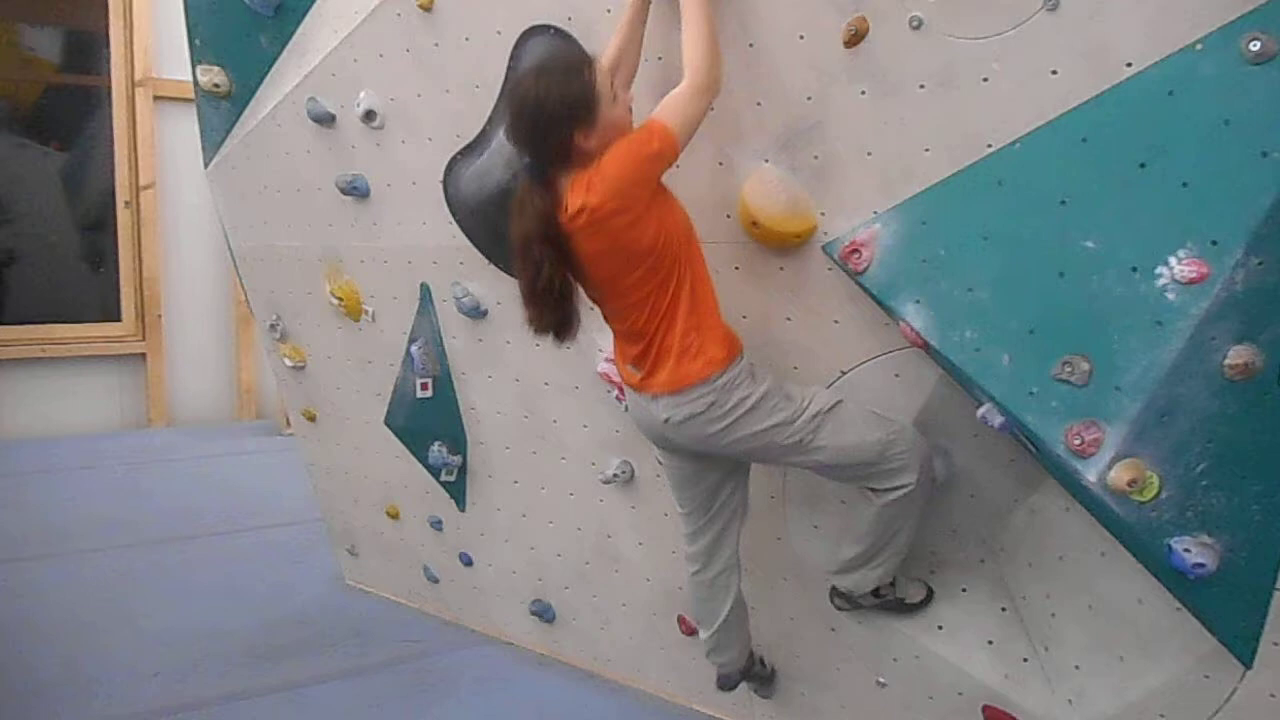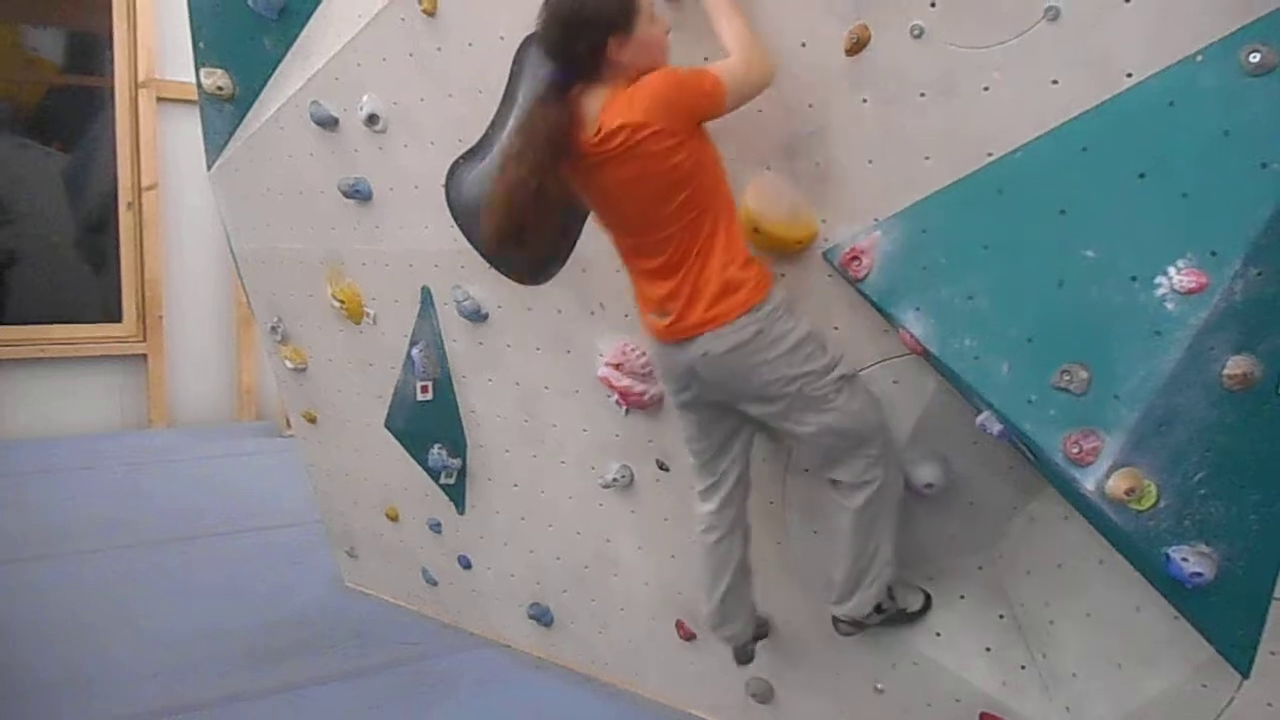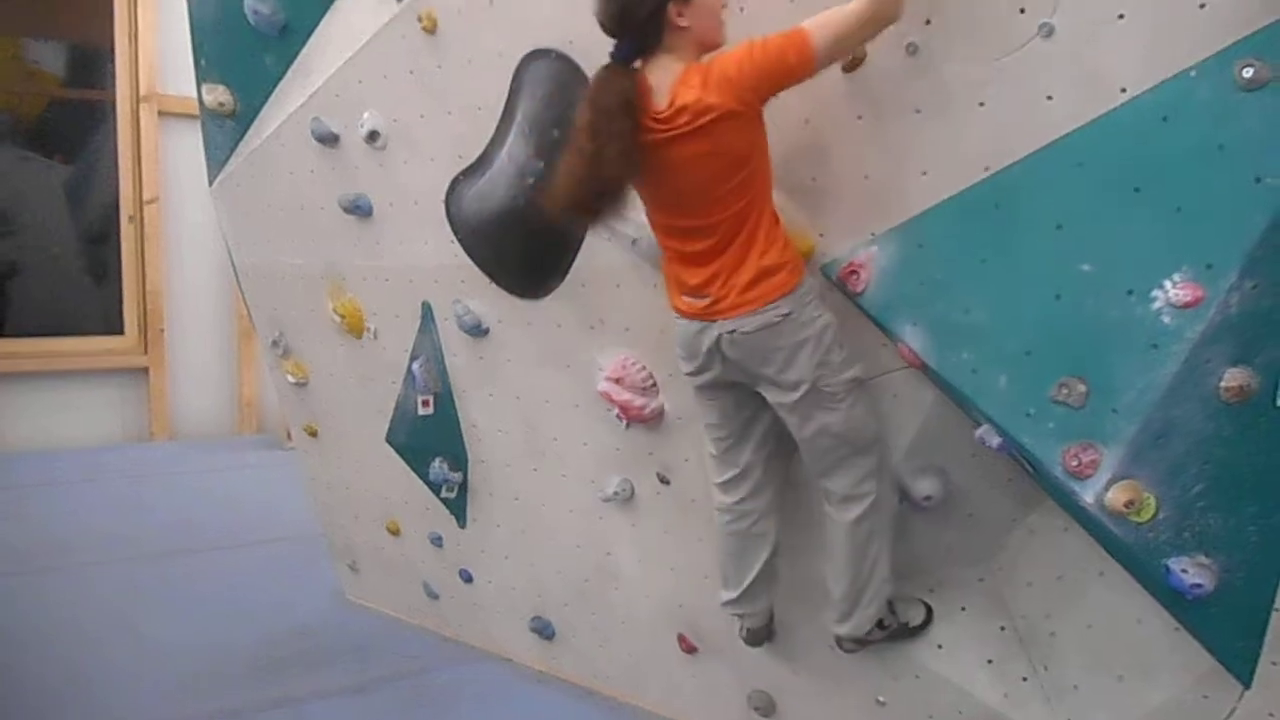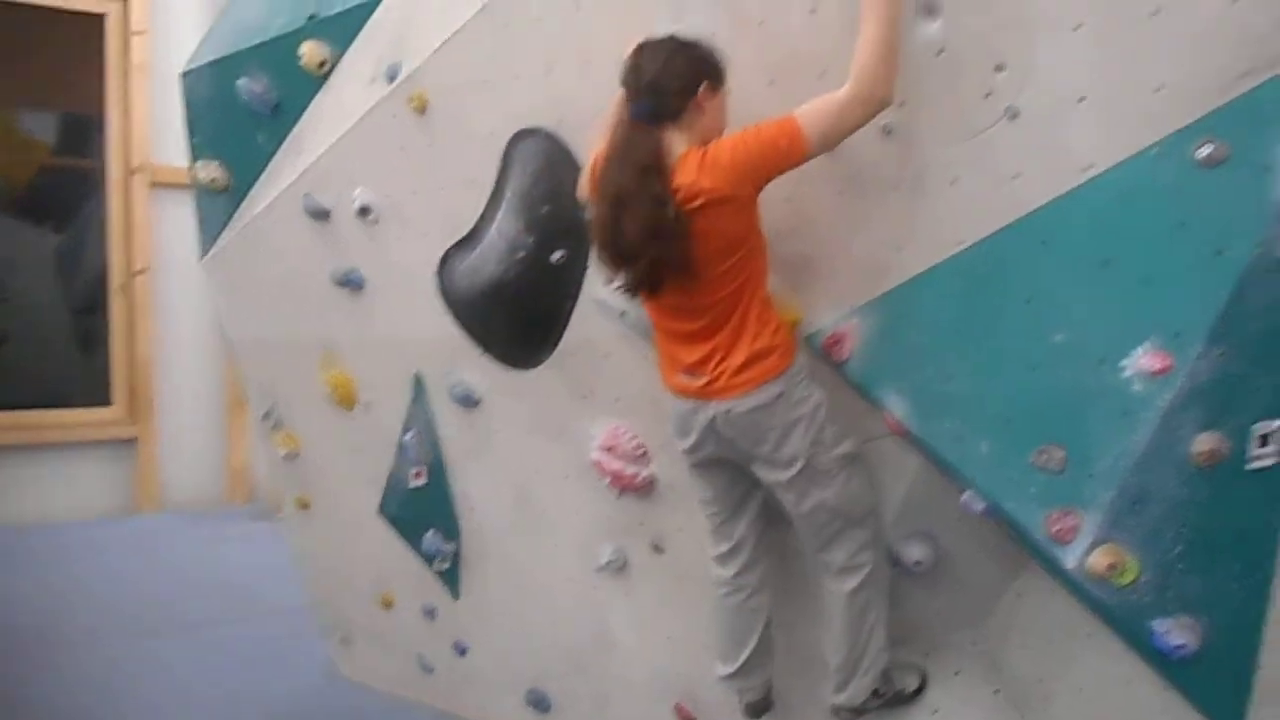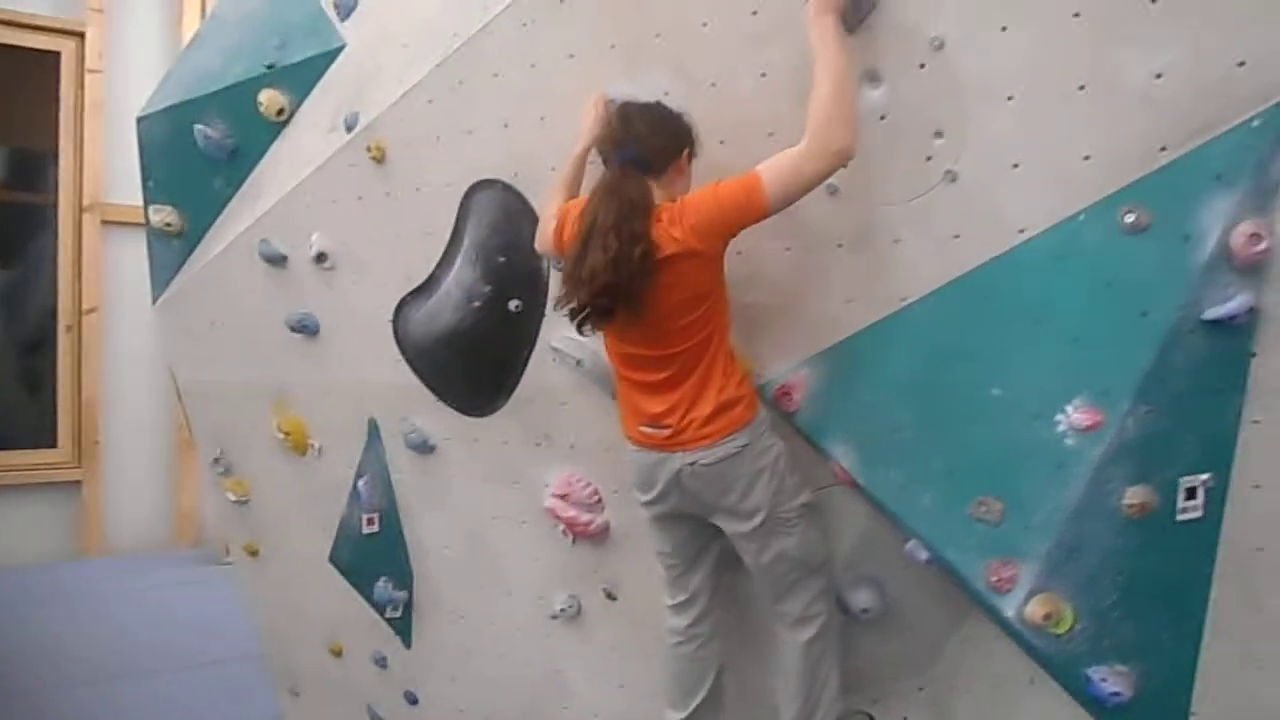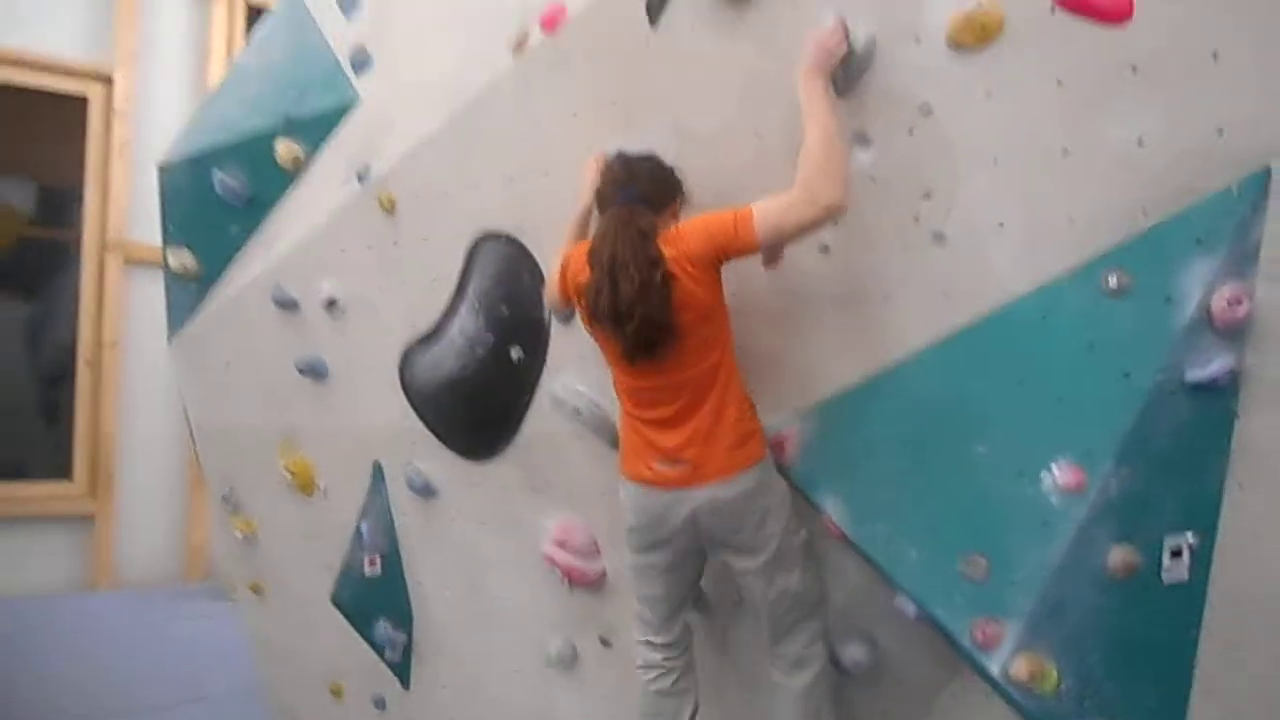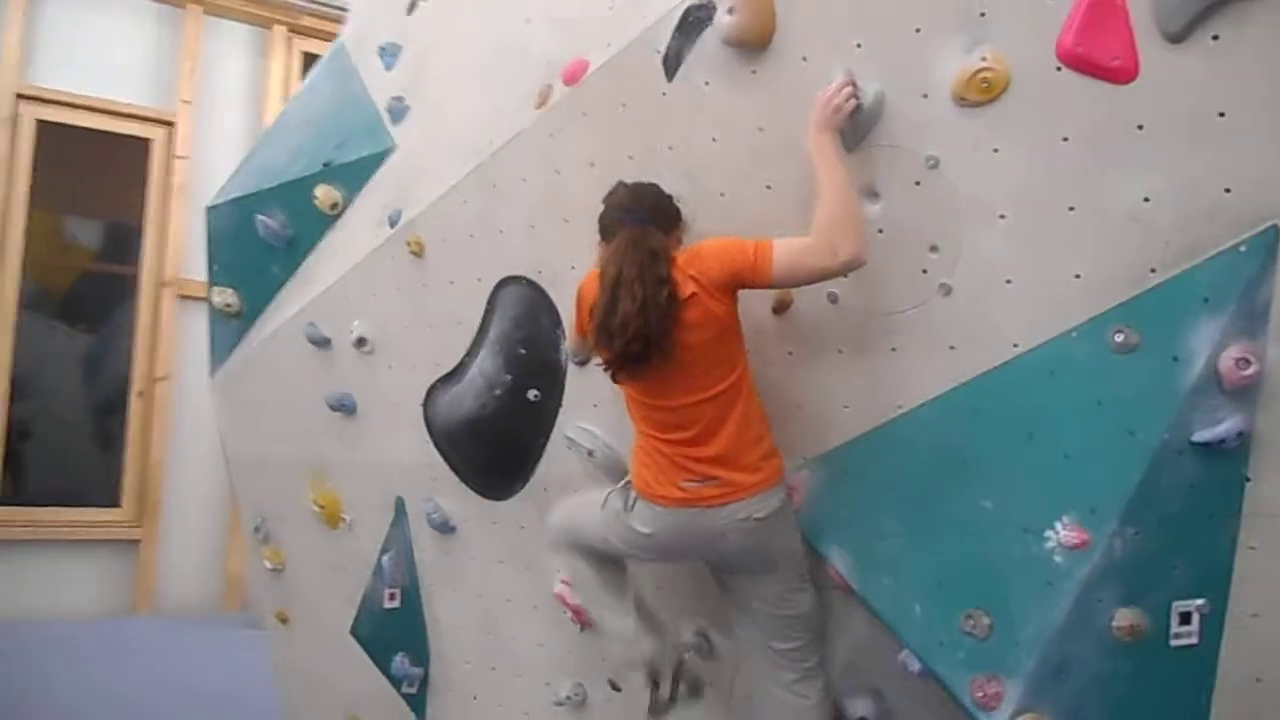
dt=0.3s
person 1, frame 1
left shoulder: (548, 195)
right shoulder: (613, 180)
left elbow: (604, 82)
right elbow: (700, 82)
left hip: (656, 405)
right hip: (714, 393)
left knee: (708, 538)
right knee: (903, 458)
left ankle: (729, 661)
right ankle: (862, 581)
person 1, frame 2
left shoulder: (563, 127)
right shoulder: (656, 102)
right elbow: (754, 67)
left hip: (676, 347)
right hip: (745, 330)
left knee: (718, 491)
right knee: (868, 456)
left ankle: (734, 628)
right ankle: (861, 600)
person 1, frame 3
left shoulder: (611, 96)
right shoulder: (728, 82)
left hip: (695, 330)
right hip: (772, 317)
left knee: (738, 479)
right knee: (852, 473)
left ankle: (748, 612)
right ankle: (862, 617)
person 1, frame 4
left shoulder: (621, 178)
right shoulder: (728, 166)
right elbow: (868, 92)
left wrist: (631, 103)
left hip: (693, 409)
right hip: (769, 397)
left knee: (733, 552)
right knee: (849, 544)
person 1, frame 5
left shoulder: (584, 227)
right shoulder: (698, 220)
left elbow: (546, 235)
right elbow: (831, 146)
left wrist: (584, 146)
left hip: (651, 461)
right hip: (729, 451)
left knee: (686, 602)
right knee: (802, 601)
person 1, frame 6
left shoulder: (584, 269)
right shoulder: (694, 246)
right elbow: (823, 196)
left wrist: (585, 199)
right wrist: (813, 81)
left hip: (650, 497)
right hip: (738, 488)
left knee: (660, 643)
right knee: (798, 646)
person 1, frame 7
left shoulder: (596, 292)
right shoulder: (711, 264)
right elbow: (843, 250)
left wrist: (610, 262)
right wrist: (821, 136)
left hip: (659, 517)
right hip: (753, 511)
left knee: (566, 524)
left ankle: (645, 647)
